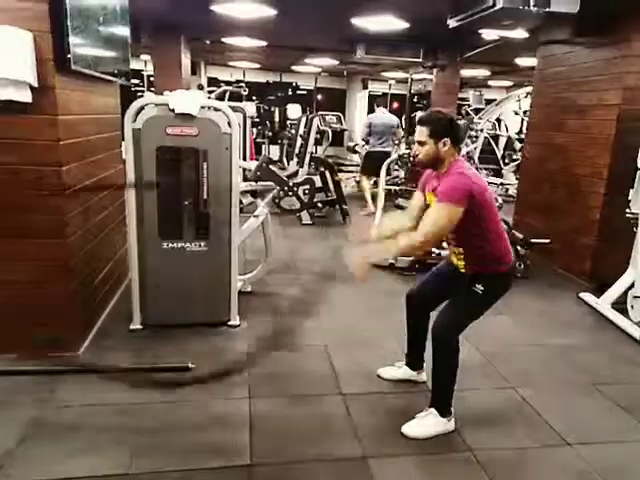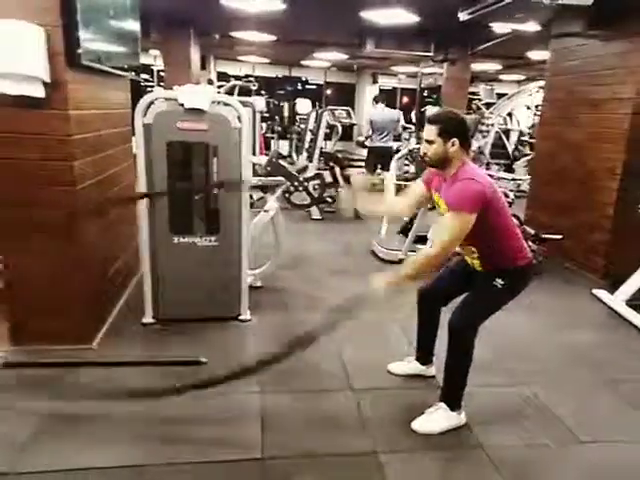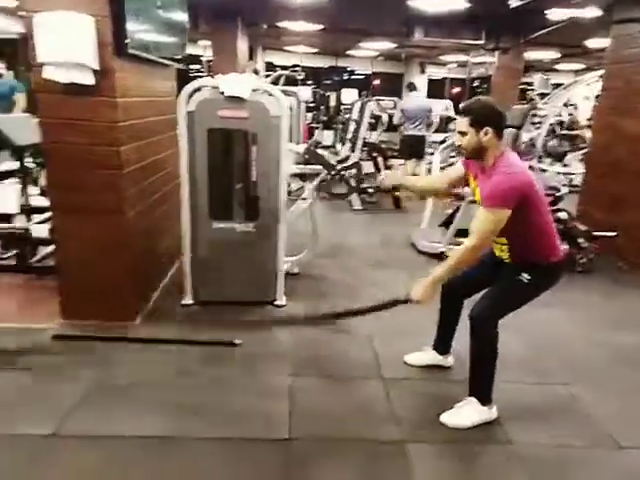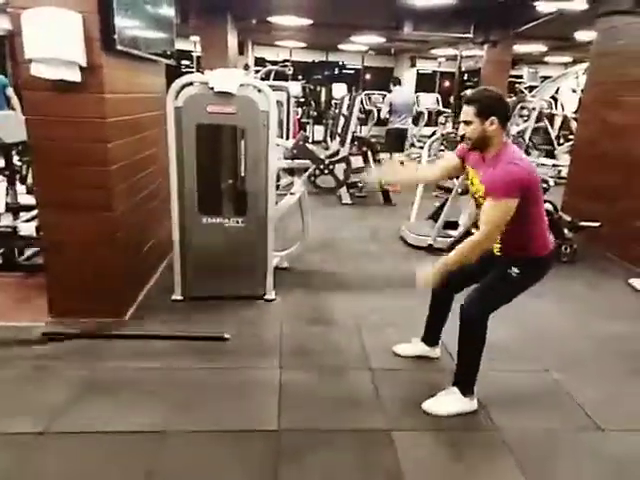
dt=0.4s
person 1, frame 1
left shoulder: (460, 183)
right shoulder: (432, 174)
left elbow: (425, 239)
right elbow: (409, 219)
left wrist: (371, 255)
right wrist: (372, 234)
left hip: (491, 272)
right hip: (462, 261)
left knee: (444, 329)
right knee: (416, 299)
left ankle: (441, 414)
right ankle: (414, 366)
person 1, frame 2
left shoulder: (469, 188)
right shoulder: (436, 174)
left elbow: (441, 249)
right elbow: (403, 205)
left wrist: (394, 278)
right wrist: (365, 200)
left hip: (509, 268)
right hip: (476, 258)
left knee: (462, 324)
right knee: (429, 295)
left ankle: (451, 409)
right ankle: (424, 361)
person 1, frame 3
left shoulder: (506, 180)
right shoulder: (476, 162)
left elbow: (474, 246)
right elbow: (443, 184)
left wrist: (429, 282)
right wrist: (400, 180)
left hip: (539, 264)
right hip: (505, 252)
left knee: (483, 316)
right knee: (453, 288)
left ankle: (482, 404)
right ankle: (441, 352)
person 1, frame 4
left shoulder: (509, 172)
right shoulder: (473, 151)
left elbow: (484, 236)
right elbow: (431, 173)
left wrist: (439, 268)
right wrist: (386, 174)
left hip: (529, 257)
right hip: (499, 246)
left knee: (473, 310)
right knee: (443, 282)
left ankle: (463, 394)
right ankle: (429, 344)
